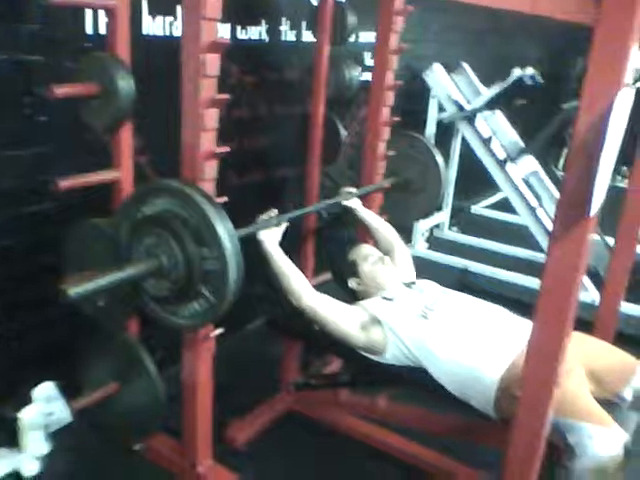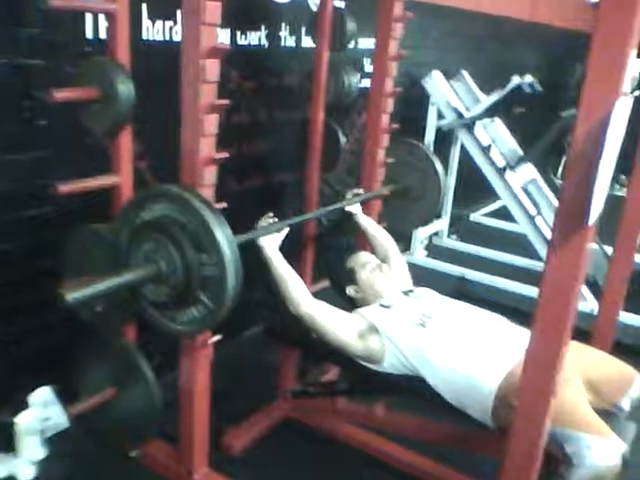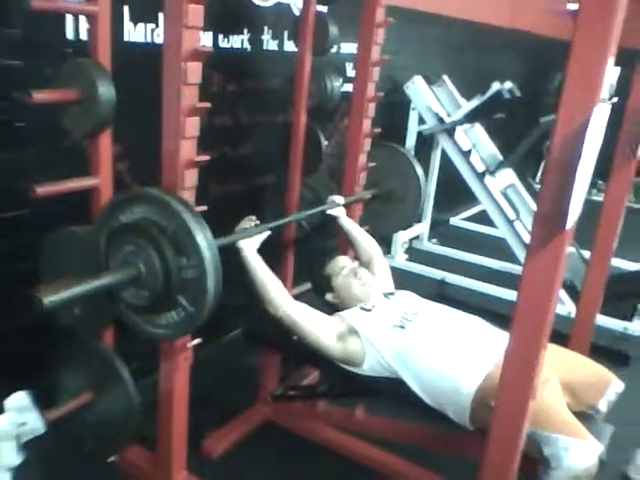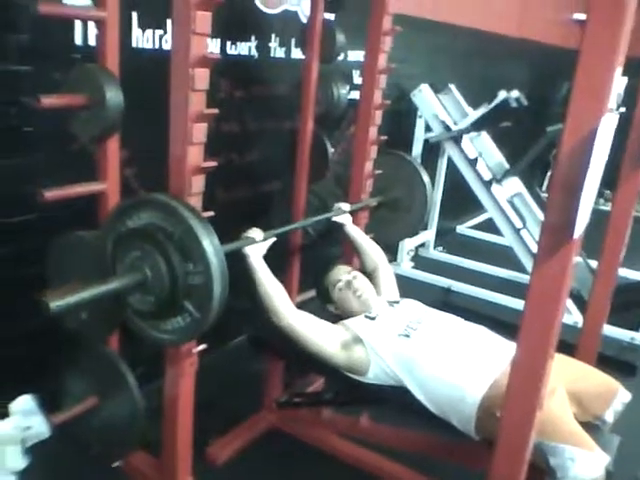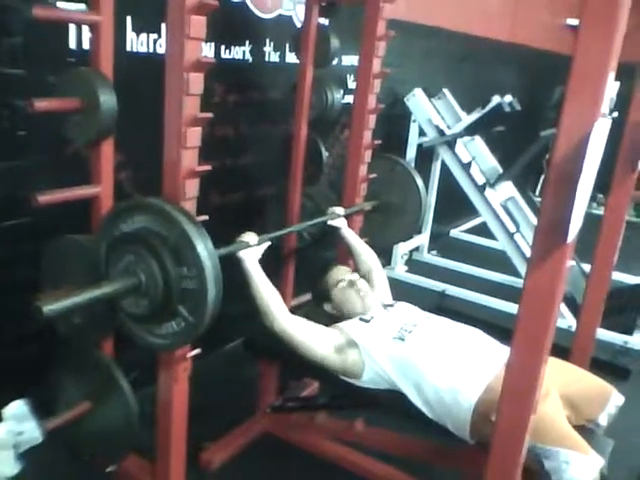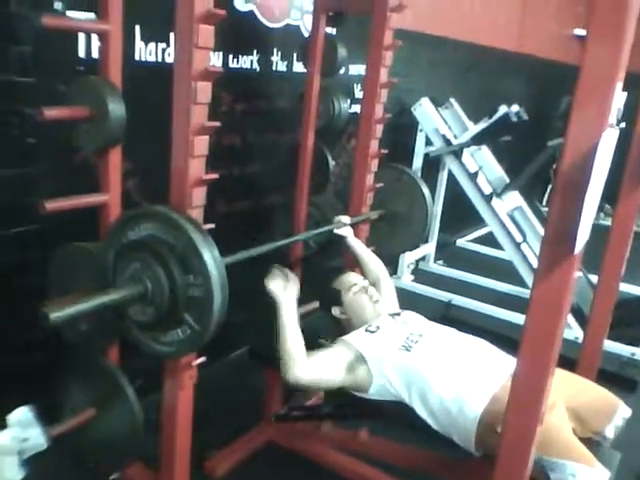
dt=0.3s
person 1, frame 1
left shoulder: (409, 284)
right shoulder: (368, 319)
left elbow: (398, 245)
right elbow: (306, 299)
left wrist: (360, 210)
right wrist: (270, 245)
left hip: (532, 338)
right hip: (508, 373)
person 1, frame 2
left shoulder: (406, 292)
right shoulder: (365, 327)
left elbow: (392, 252)
right elbow: (305, 307)
left wrist: (360, 217)
right wrist: (270, 250)
right hip: (506, 380)
person 1, frame 3
left shoulder: (386, 295)
right shoulder: (346, 330)
left elbow: (374, 255)
right elbow: (284, 309)
left wrist: (344, 220)
right wrist: (249, 252)
left hip: (512, 349)
right hip: (485, 383)
left knee: (617, 396)
person 1, frame 4
left shoulder: (393, 303)
right shoulder: (350, 340)
left elbow: (380, 263)
right elbow: (286, 316)
left wrist: (349, 227)
right wrist: (255, 258)
left hip: (517, 358)
right hip: (490, 391)
left knee: (622, 407)
person 1, frame 5
left shoulder: (386, 307)
right shoulder: (344, 342)
left elbow: (374, 267)
right elbow: (281, 322)
left wrist: (344, 230)
right wrist: (250, 263)
left hip: (511, 361)
right hip: (486, 395)
left knee: (615, 409)
person 1, frame 6
left shoulder: (393, 314)
right shoulder: (352, 351)
left elbow: (382, 276)
right elbow: (297, 372)
left wrist: (352, 239)
right wrist: (284, 302)
right hip: (489, 405)
left knee: (620, 422)
